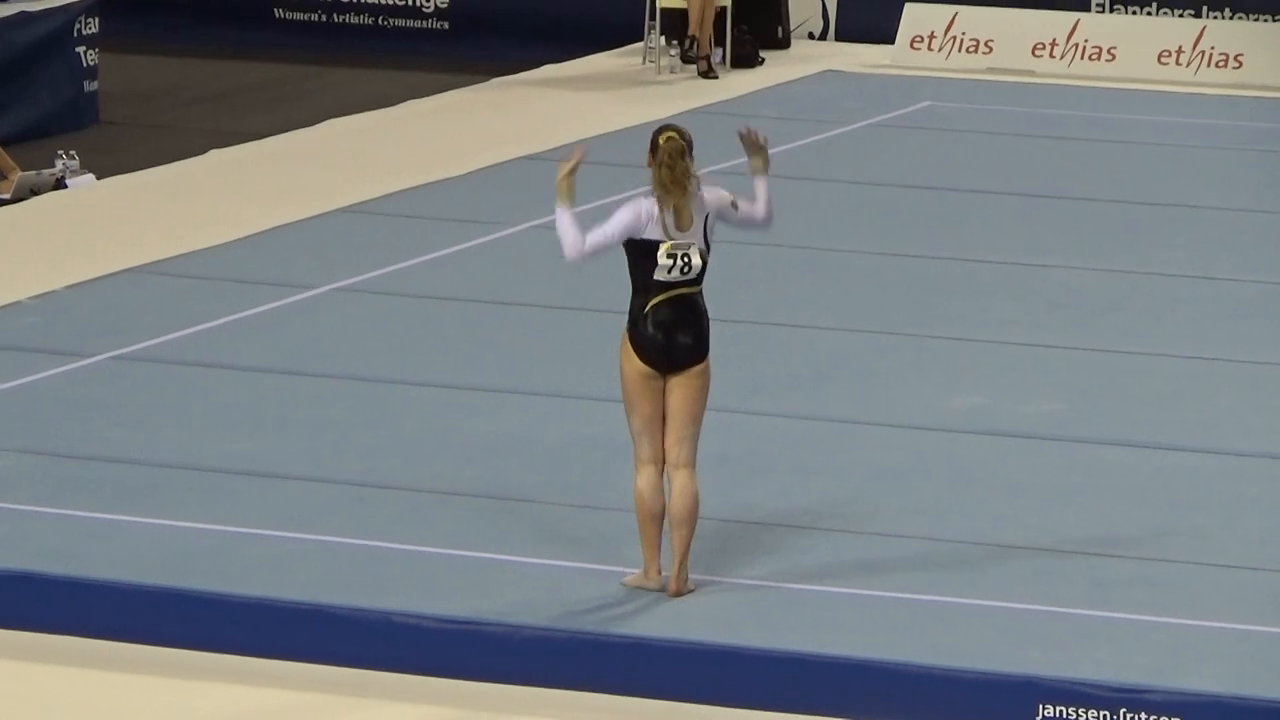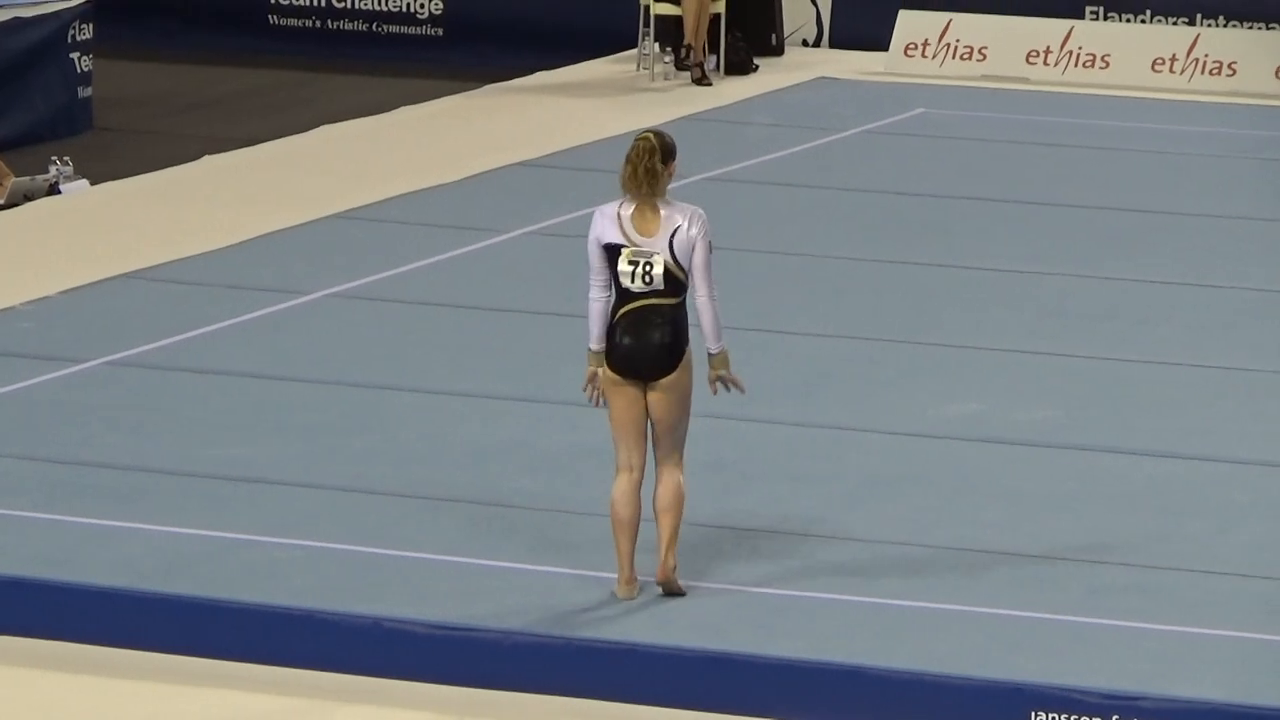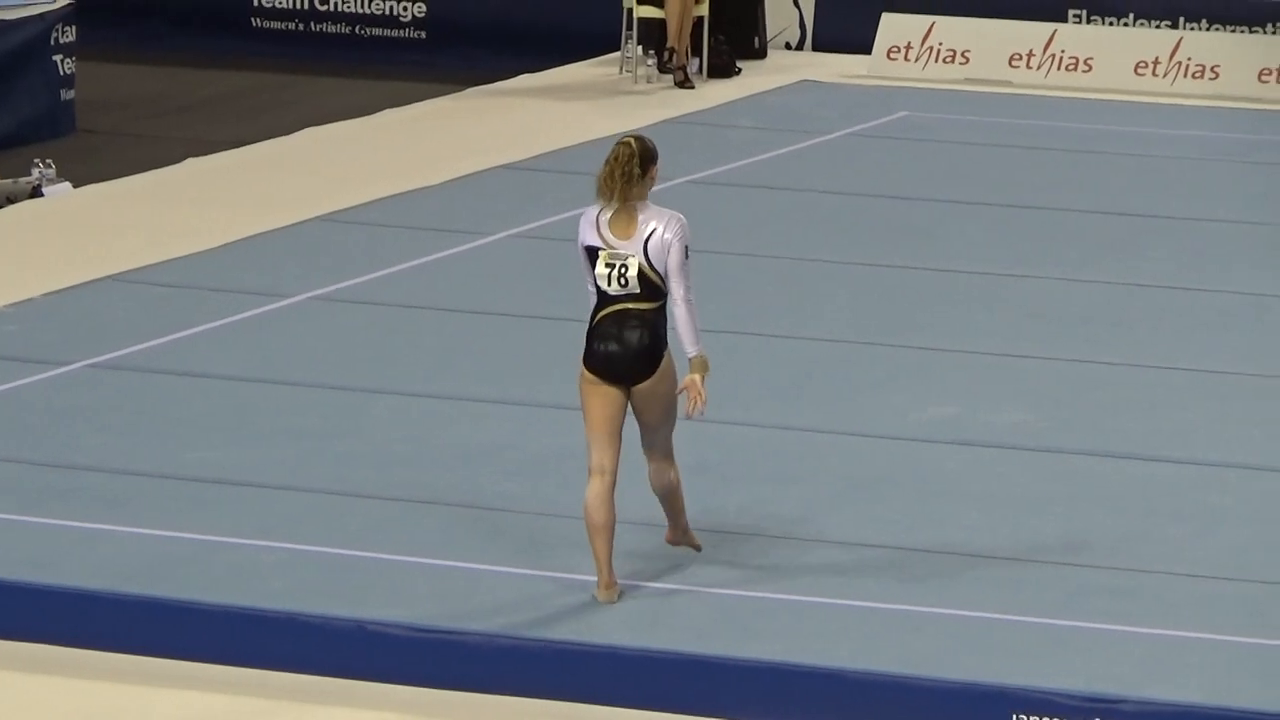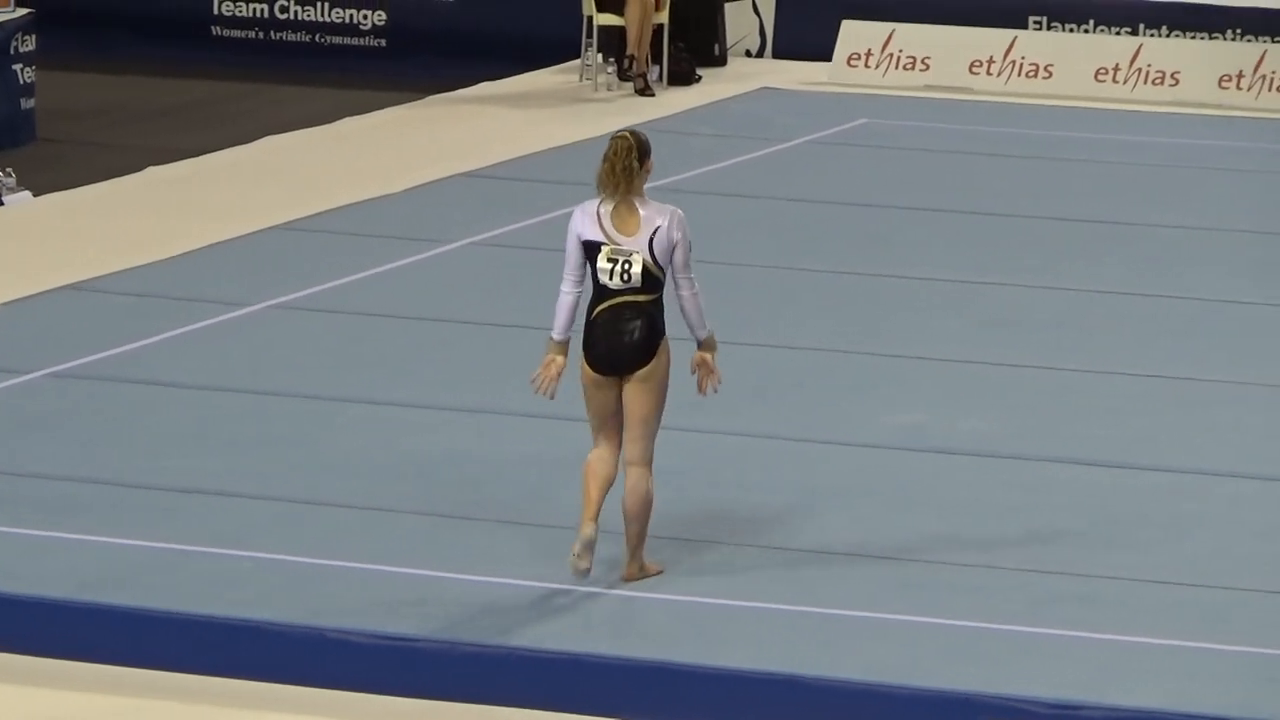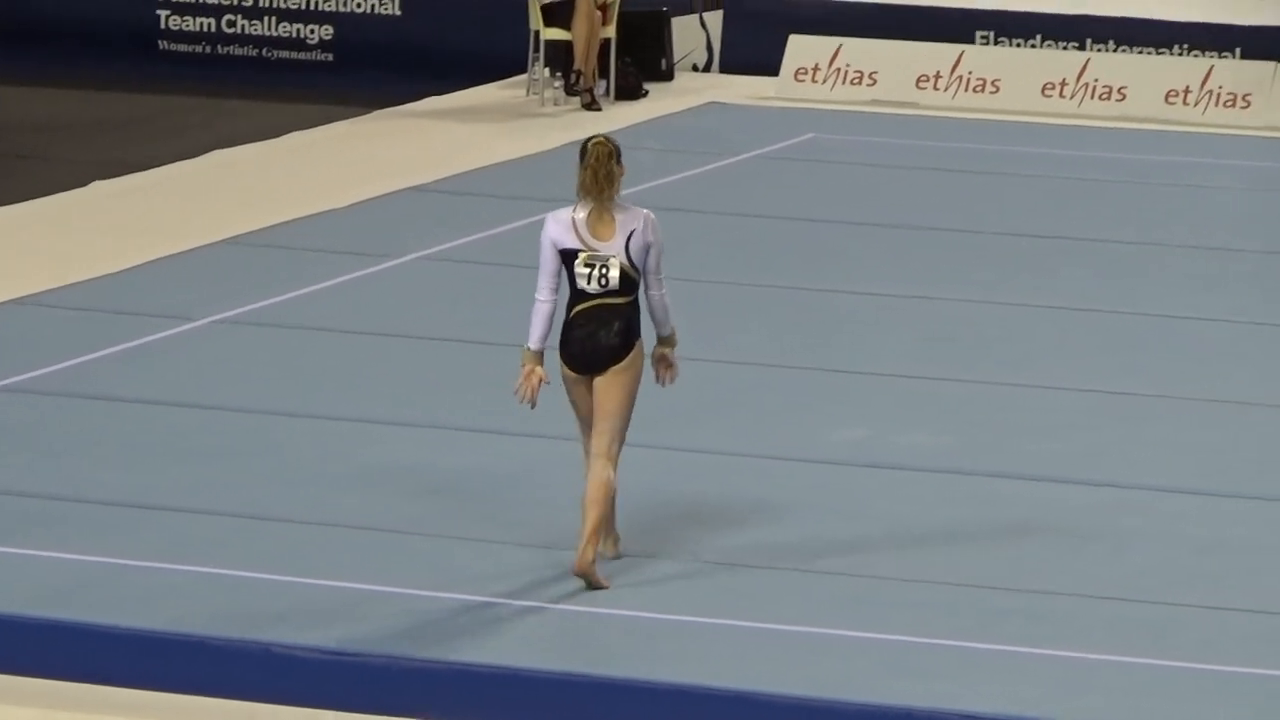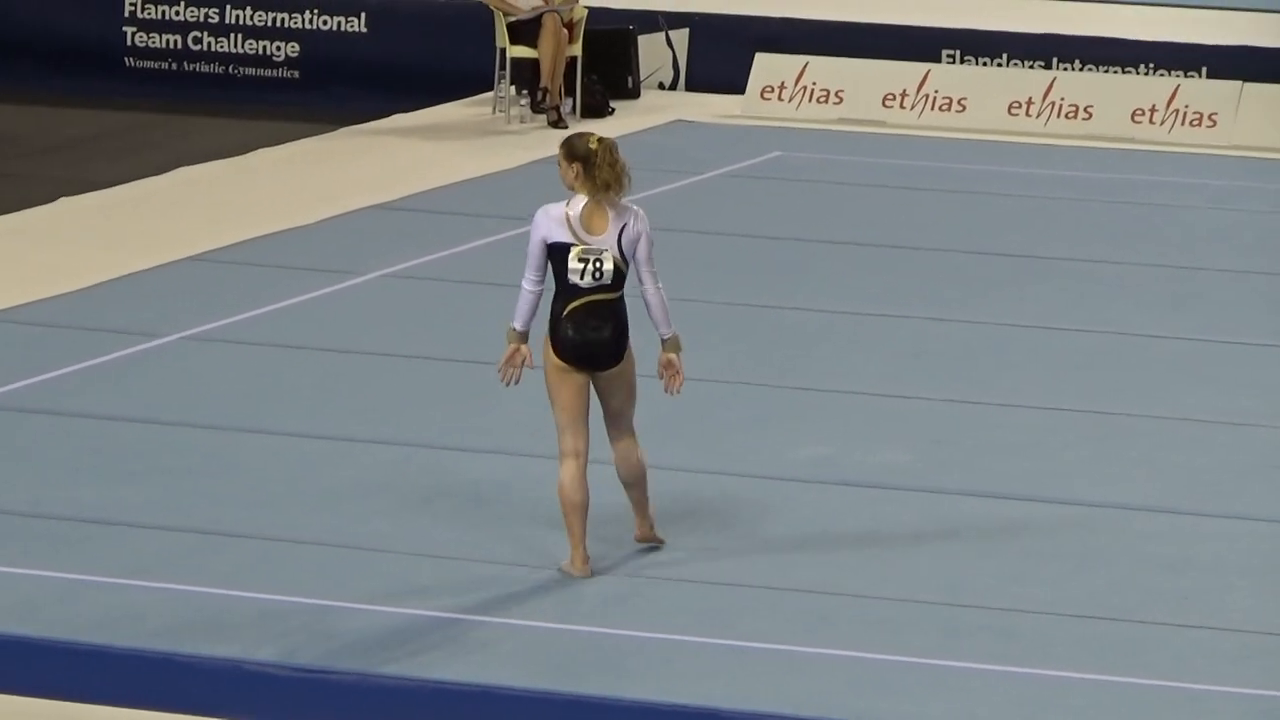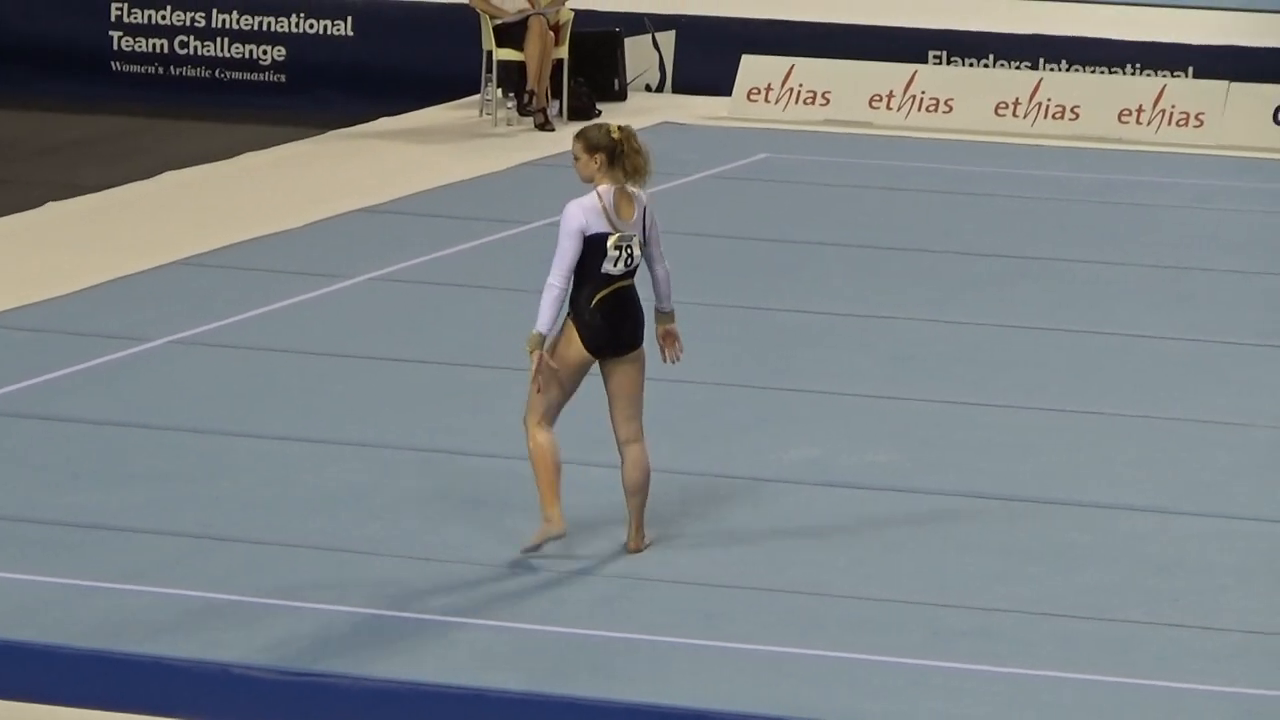
dt=0.4s
person 1, frame 1
left shoulder: (639, 212)
right shoulder: (712, 203)
left elbow: (575, 251)
right elbow: (761, 217)
left wrist: (564, 198)
right wrist: (759, 169)
left hip: (645, 340)
right hip: (692, 339)
left knee: (648, 462)
right knee: (682, 465)
left ankle: (651, 569)
right ankle: (678, 574)
person 1, frame 2
left shoulder: (604, 218)
right shoulder: (691, 221)
left elbow: (599, 294)
right elbow: (704, 295)
left wrist: (594, 356)
right wrist: (719, 357)
left hip: (621, 347)
right hip: (668, 348)
left knee: (627, 468)
right knee: (670, 463)
left ankle: (626, 576)
right ankle: (667, 565)
person 1, frame 3
left shoulder: (589, 222)
right shoulder: (670, 224)
right elbow: (680, 298)
right wrist: (696, 364)
left hip: (600, 350)
right hip: (647, 352)
left knee: (601, 471)
right knee: (659, 454)
left ankle: (605, 579)
right ankle: (679, 530)
person 1, frame 4
left shoulder: (584, 217)
right shoulder: (669, 220)
left elbow: (570, 288)
right elbow: (686, 290)
left wrist: (557, 348)
right wrist: (704, 346)
left hip: (599, 339)
right hip: (645, 342)
left knee: (604, 445)
right knee: (637, 459)
left ankle: (587, 527)
right ankle: (635, 561)
person 1, frame 5
left shoulder: (557, 223)
right shoulder: (643, 222)
left elbow: (546, 295)
right elbow: (655, 289)
left wrist: (533, 356)
right wrist: (665, 340)
left hip: (576, 340)
right hip: (620, 341)
left knee: (594, 446)
right knee: (605, 455)
left ankle: (608, 537)
right ankle: (587, 550)
person 1, frame 6
left shoulder: (549, 218)
right shoulder: (632, 217)
left elbow: (532, 284)
right elbow: (650, 285)
left wrist: (518, 336)
right wrist: (669, 344)
left hip: (567, 336)
right hip: (612, 334)
left knee: (572, 452)
right knee: (623, 436)
left ankle: (578, 556)
right ankle: (644, 525)
person 1, frame 7
left shoulder: (580, 209)
right shoulder: (641, 202)
left elbow: (559, 279)
right elbow: (658, 267)
left wrist: (539, 340)
right wrist: (666, 319)
left hip: (590, 324)
right hip: (629, 320)
left knee: (538, 420)
right knee: (630, 437)
left ankle: (552, 517)
right ankle: (636, 534)
